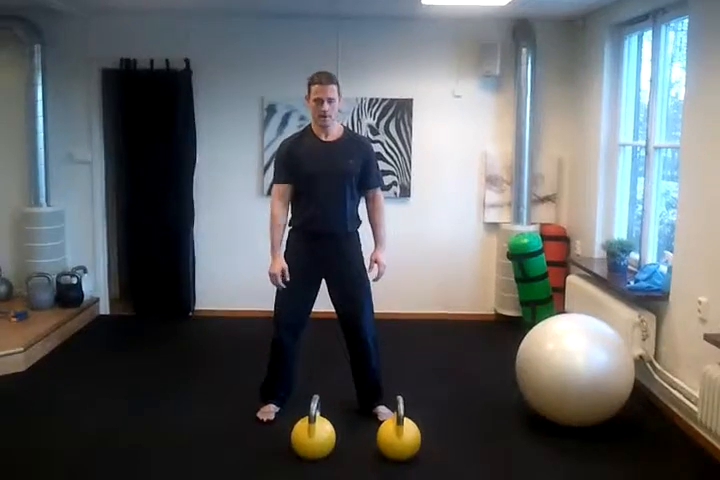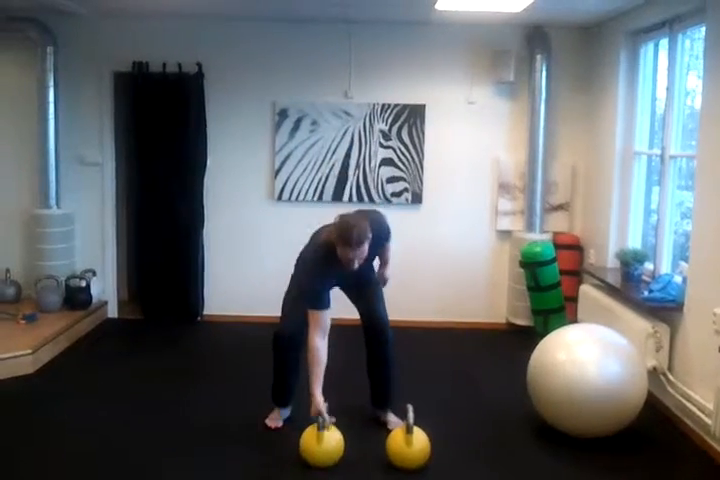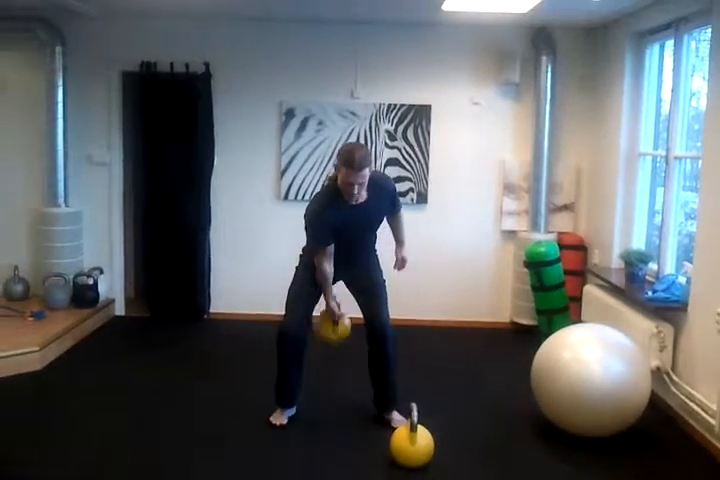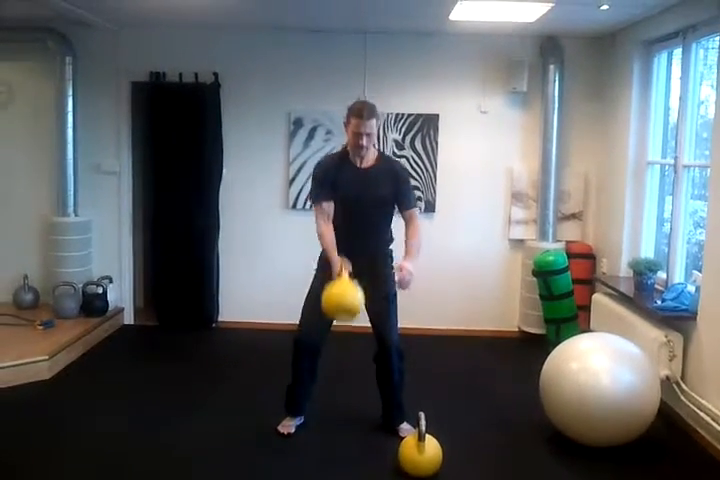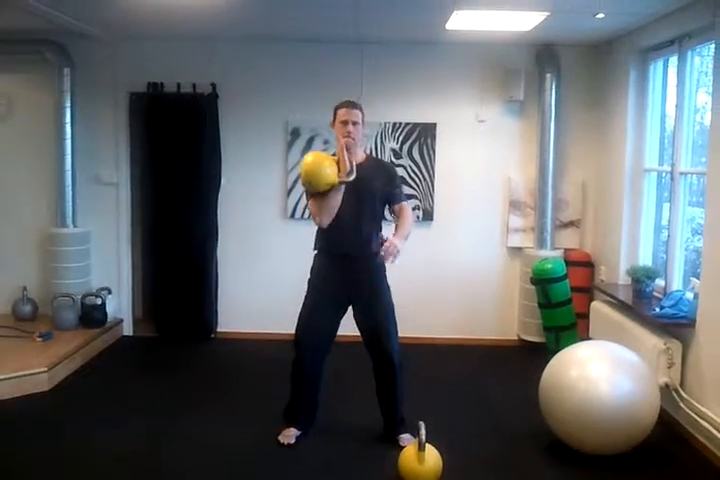
dt=0.7s
person 1, frame 1
left shoulder: (360, 147)
right shoulder: (291, 147)
left elbow: (374, 197)
right elbow: (279, 203)
left wrist: (380, 246)
right wrist: (276, 255)
left hip: (345, 247)
right hip: (301, 248)
left knee: (360, 325)
right knee: (287, 324)
left ankle: (372, 400)
right ankle: (273, 397)
person 1, frame 2
left shoulder: (376, 224)
right shoulder: (317, 259)
right elbow: (318, 336)
left wrist: (384, 267)
right wrist: (316, 395)
right hip: (310, 274)
left knee: (379, 327)
right knee: (287, 332)
left ankle: (383, 407)
right ankle: (281, 404)
person 1, frame 3
left shoulder: (384, 186)
right shoulder: (321, 206)
left elbow: (395, 213)
right elbow: (323, 260)
left wrist: (400, 246)
right wrist: (329, 300)
left hip: (363, 259)
right hip: (320, 260)
left knee: (381, 328)
right knee: (291, 330)
left ankle: (387, 407)
right ankle: (286, 403)
person 1, frame 4
left shoulder: (394, 171)
right shoulder: (327, 168)
left elbow: (412, 218)
right elbow: (323, 219)
left wrist: (409, 259)
right wrist: (336, 260)
left hip: (378, 264)
right hip: (335, 262)
left knee: (389, 342)
right knee: (307, 337)
left ankle: (395, 417)
right ankle: (295, 411)
person 1, frame 5
left shoulder: (383, 170)
left elbow: (403, 210)
right elbow: (322, 218)
left wrist: (399, 235)
right wrist: (342, 177)
left hip: (369, 268)
right hip: (329, 267)
left knee: (386, 350)
right knee: (308, 346)
left ankle: (396, 426)
right ankle: (297, 421)
